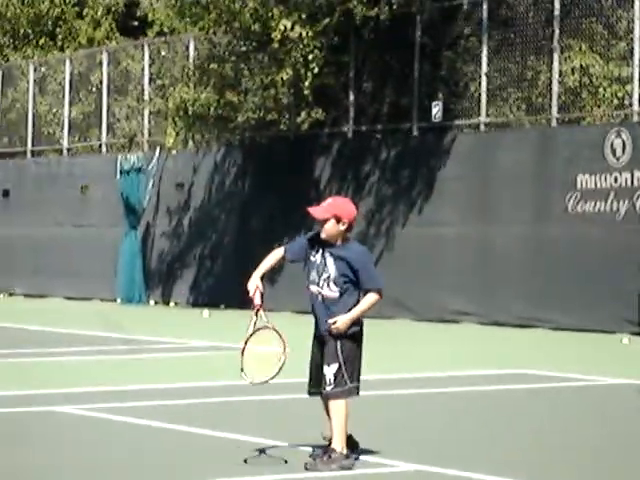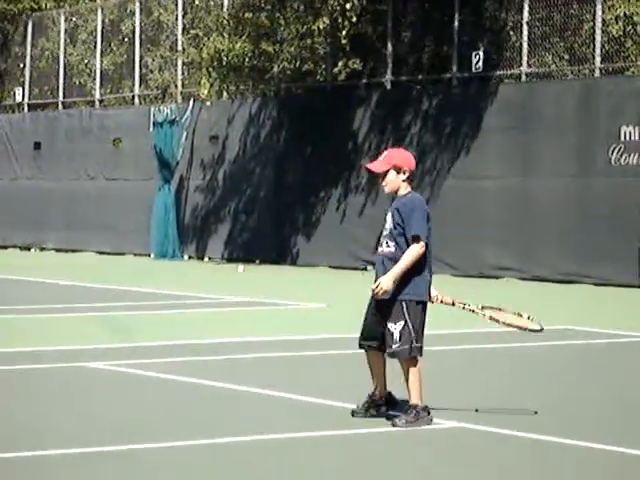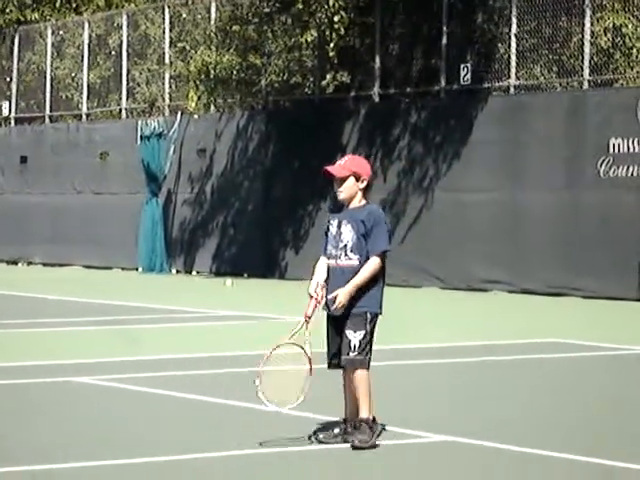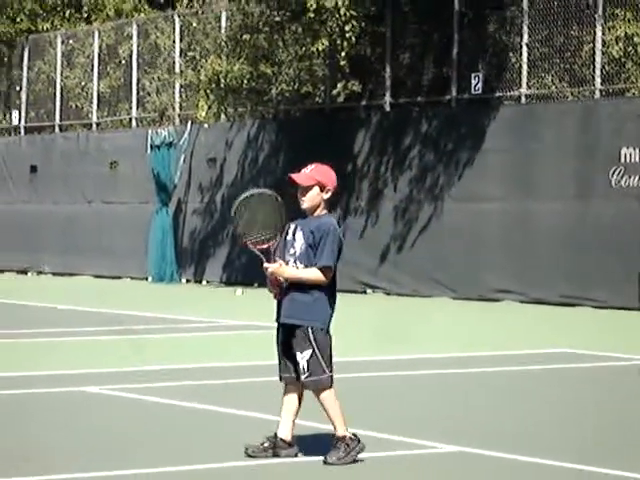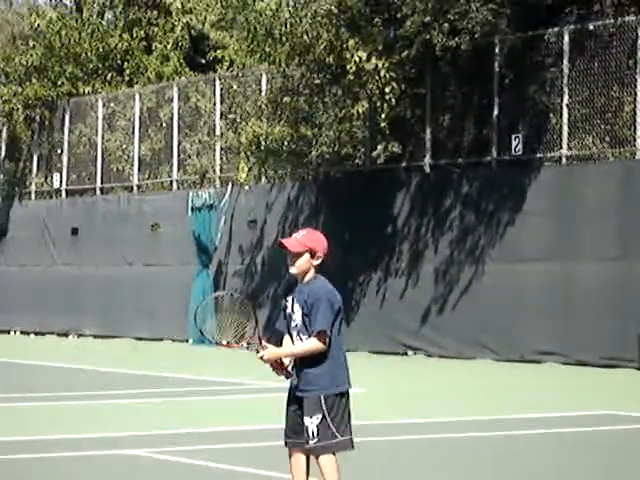
dt=1s
person 1, frame 1
left shoulder: (358, 254)
right shoulder: (314, 241)
left elbow: (375, 292)
right elbow: (282, 252)
left wrist: (349, 317)
right wrist: (257, 275)
left hip: (343, 332)
right hip: (322, 331)
left knee: (336, 389)
right knee: (325, 389)
left ankle: (340, 452)
right ankle: (342, 441)
person 1, frame 2
left shoulder: (413, 204)
right shoulder: (397, 205)
left elbow: (419, 246)
left wrist: (392, 276)
right wrist: (427, 285)
left hip: (406, 292)
right hip: (386, 290)
left knee: (404, 350)
right knee: (371, 343)
left ankle: (418, 408)
right ankle: (380, 398)
person 1, frame 3
left shoulder: (373, 215)
right shoulder: (335, 215)
left elbow: (376, 260)
right elbow: (326, 257)
left wrist: (349, 289)
right wrist: (318, 281)
left hip: (362, 303)
right hip: (337, 304)
left knee: (355, 360)
right knee: (346, 363)
left ankle: (367, 420)
right ankle: (351, 424)
person 1, frame 4
left shoulder: (327, 228)
right shoulder: (296, 224)
left elbow: (323, 274)
right elbow: (285, 262)
left wrist: (285, 272)
right wrist: (275, 277)
left hip: (311, 317)
right hip: (290, 312)
left knee: (315, 377)
right knee: (291, 378)
left ankle: (346, 438)
right ankle: (284, 439)
person 1, frame 5
left shoulder: (321, 293)
right shoulder: (295, 293)
left elbow: (321, 342)
left wrist: (280, 353)
right wrist: (283, 361)
left hip: (323, 385)
right hip: (301, 382)
left knee: (321, 446)
right knee: (296, 443)
